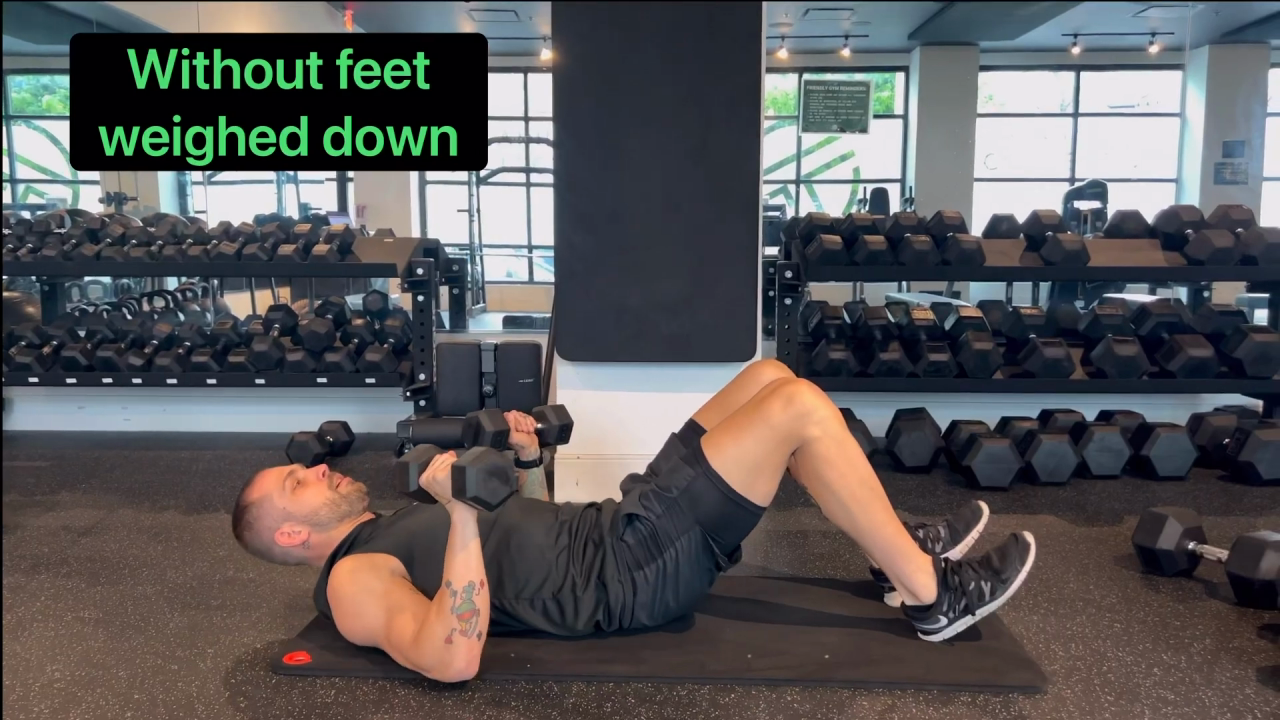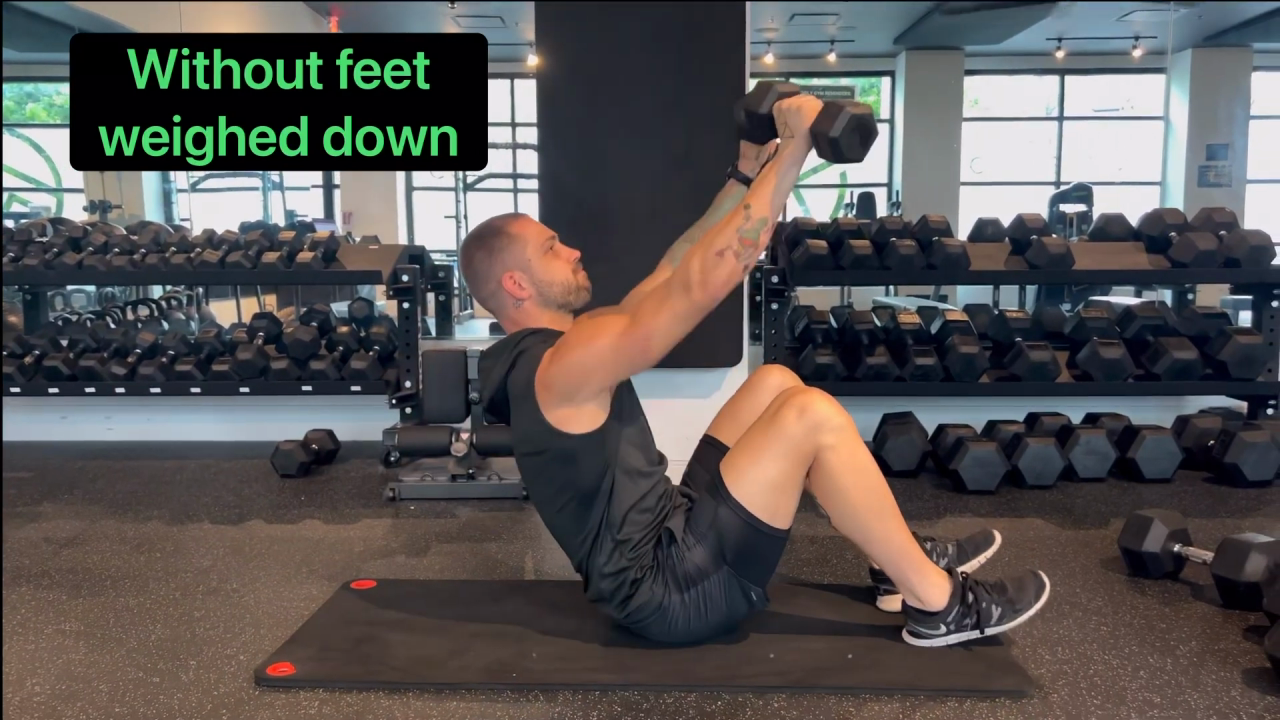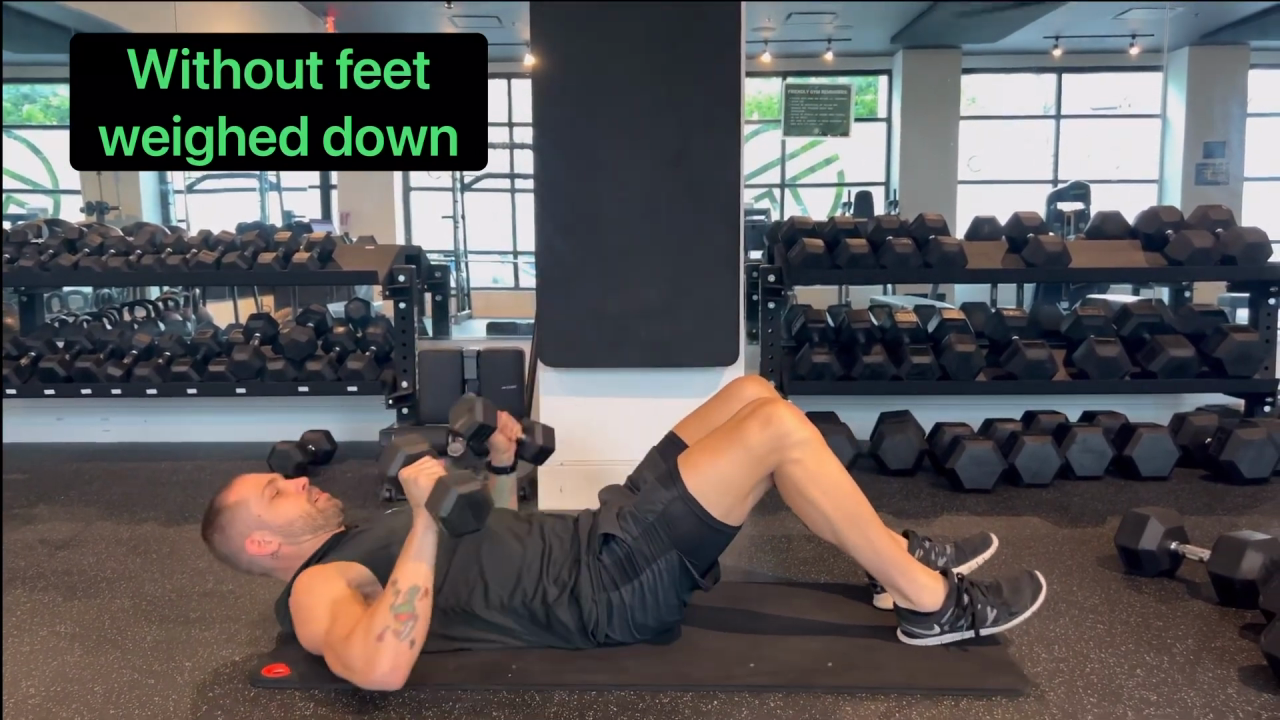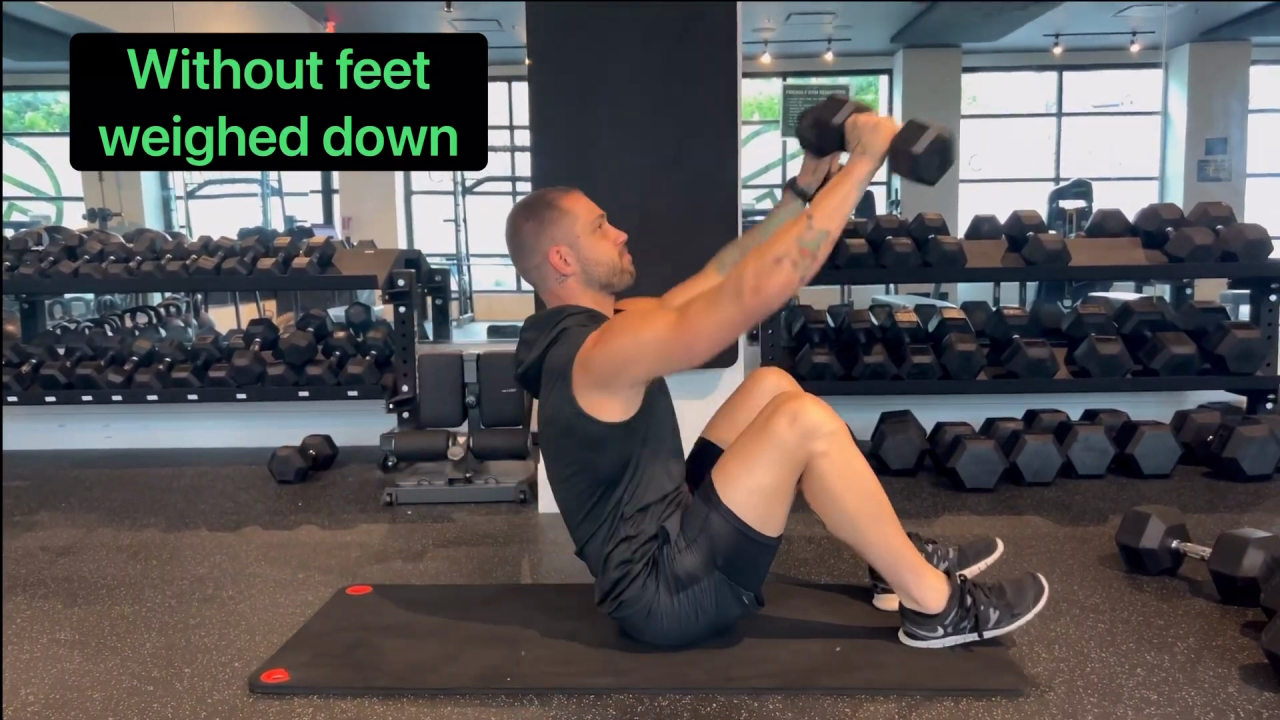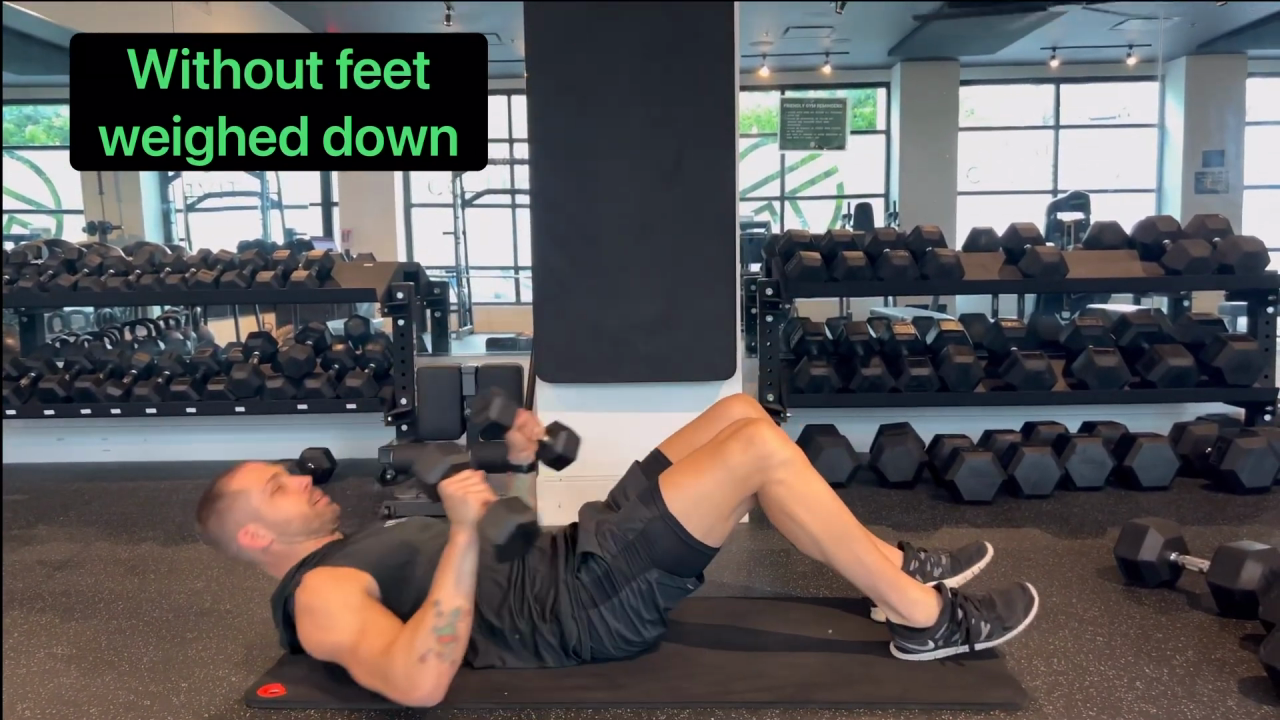
dt=1s
person 1, frame 1
left shoulder: (393, 532)
right shoulder: (356, 579)
right elbow: (455, 660)
left wrist: (526, 463)
right wrist: (462, 513)
left hip: (621, 527)
right hip: (634, 572)
left knee: (772, 377)
right knee: (801, 408)
left ankle: (899, 550)
right ankle: (933, 593)
person 1, frame 2
left shoulder: (560, 349)
right shoulder: (568, 364)
left elbow: (675, 279)
right elbow: (711, 277)
left wrist: (745, 175)
right wrist: (794, 145)
left hip: (671, 543)
right hip: (671, 589)
left knee: (776, 383)
right knee: (813, 415)
left ankle: (902, 561)
right ankle: (936, 605)
person 1, frame 3
left shoulder: (357, 546)
right shoulder: (320, 590)
right elbow: (383, 666)
left wrist: (496, 465)
right wrist: (425, 514)
left hip: (598, 535)
right hip: (611, 586)
left knee: (753, 392)
right knee: (778, 427)
left ankle: (898, 557)
right ankle: (933, 602)
person 1, frame 4
left shoulder: (605, 323)
right shoulder: (608, 348)
left elbow: (724, 282)
right elbow: (766, 285)
left wrist: (802, 189)
right wrist: (865, 159)
left hip: (671, 545)
right hip: (664, 595)
left knee: (772, 385)
right knee: (804, 418)
left ankle: (903, 548)
right ankle: (936, 606)
person 1, frame 5
left shoulder: (354, 549)
right shoulder: (321, 596)
right elbow: (421, 680)
left wrist: (514, 467)
right wrist: (465, 531)
left hip: (577, 551)
right hip: (594, 605)
left knee: (739, 412)
right knee: (760, 448)
left ankle: (896, 566)
right ankle: (927, 618)
